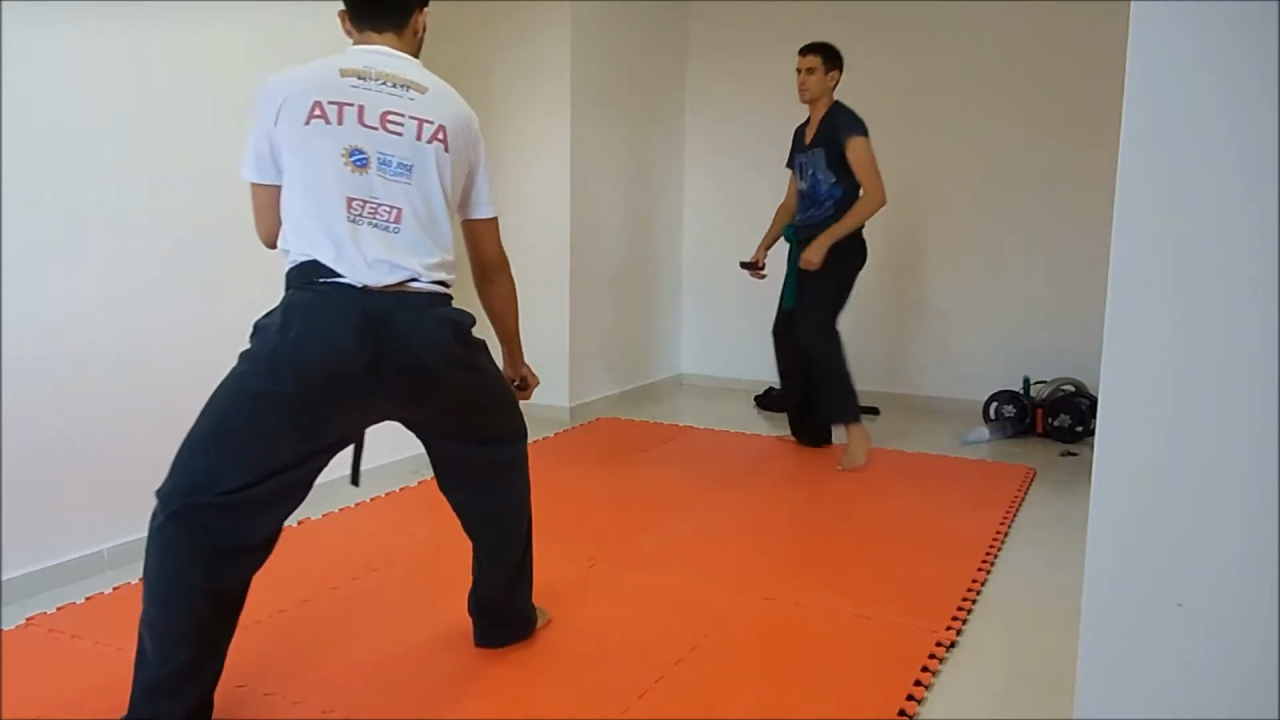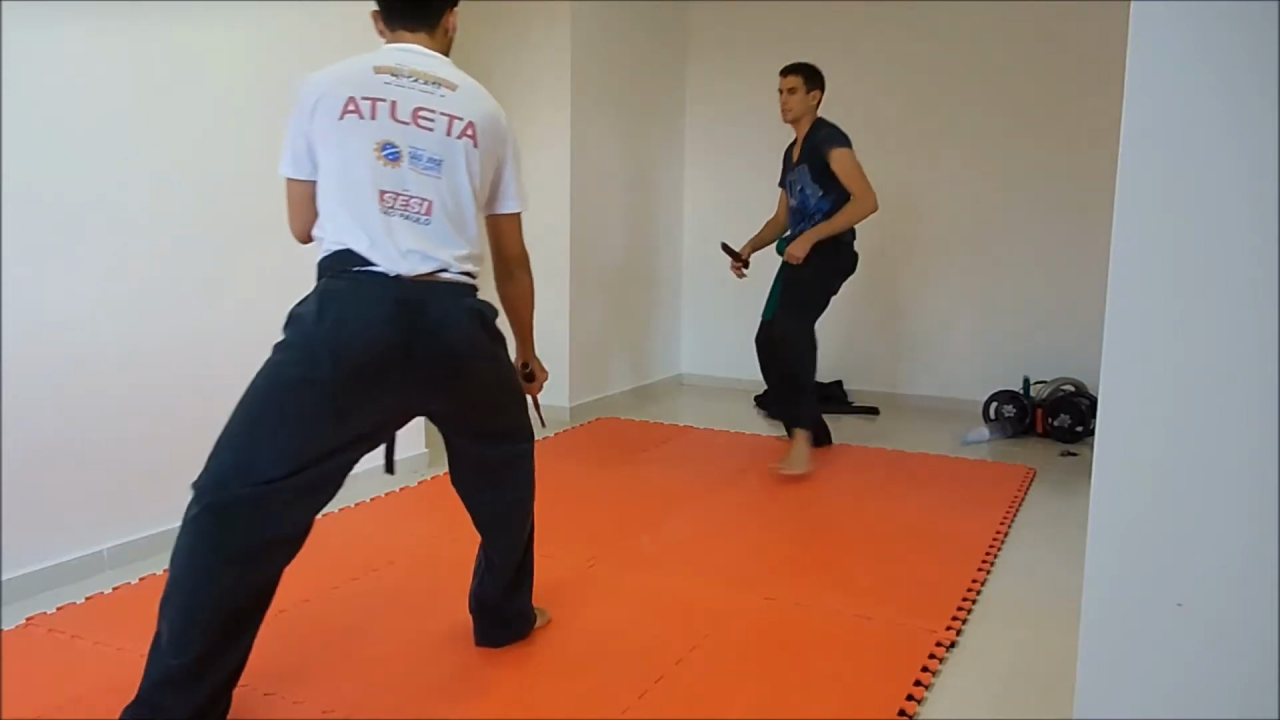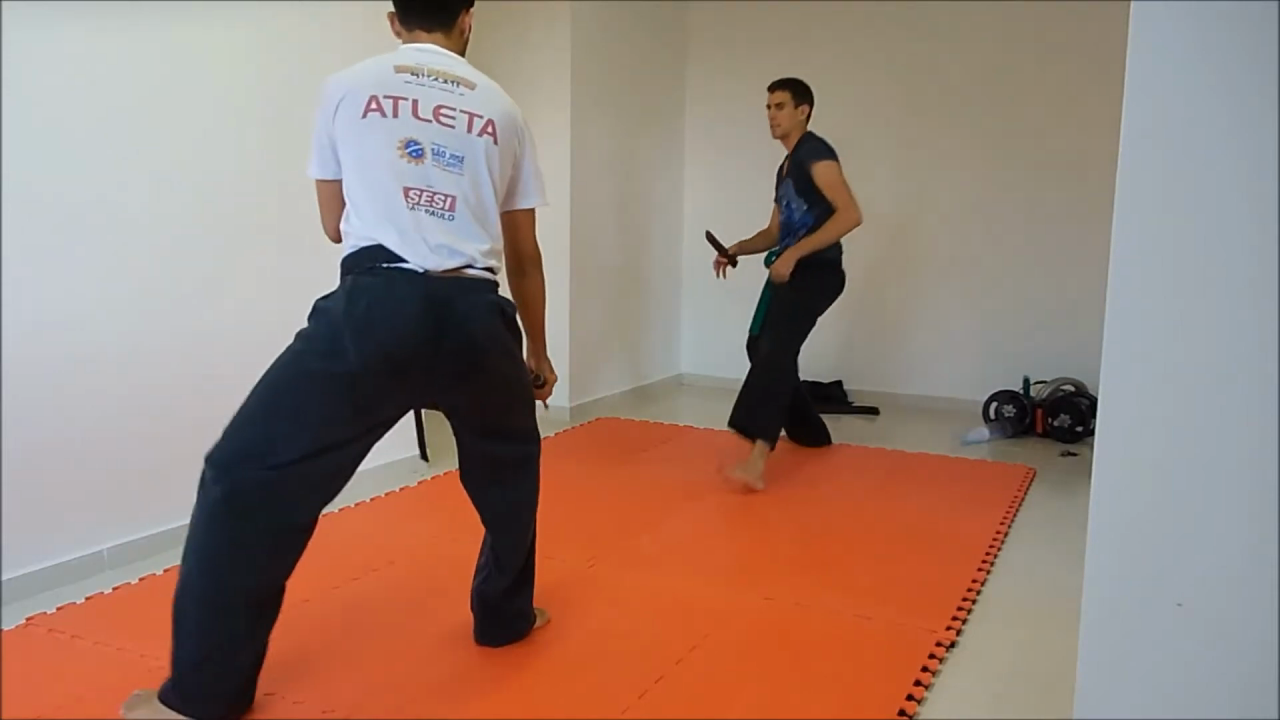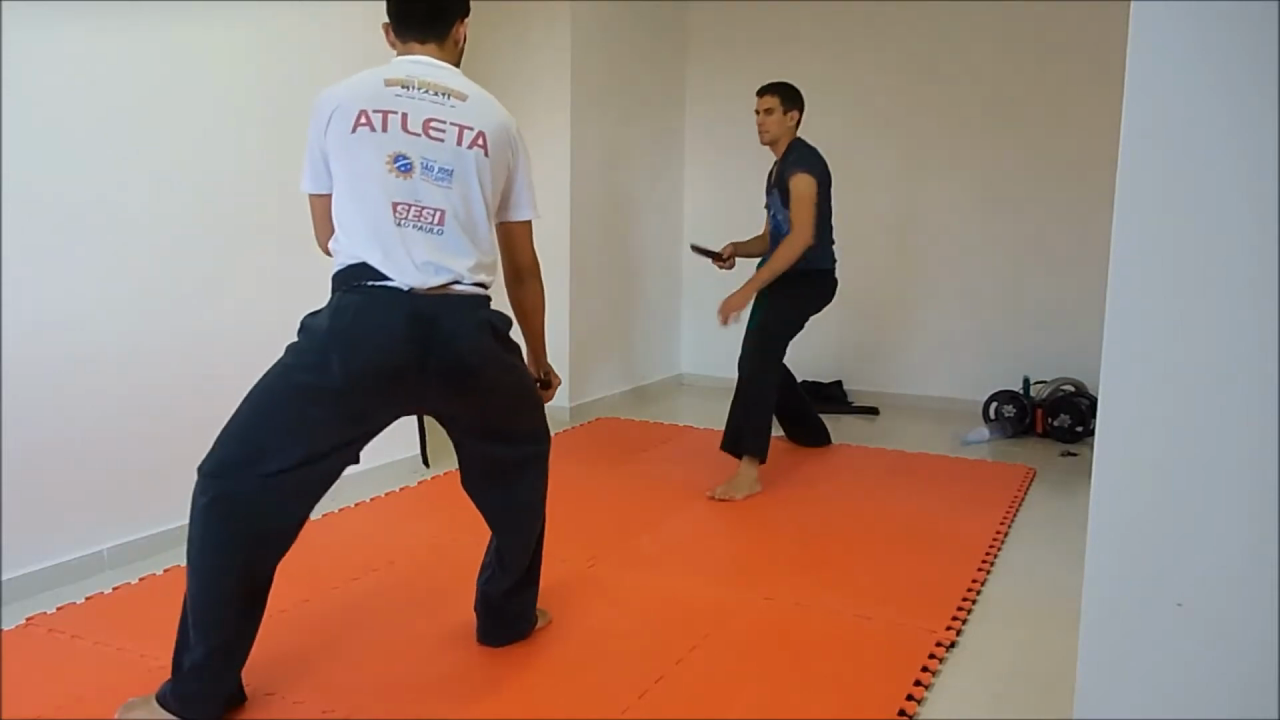
dt=0.2s
person 1, frame 1
left shoulder: (290, 89)
right shoulder: (453, 110)
left elbow: (270, 231)
right elbow: (490, 263)
right wrist: (514, 359)
left hip: (318, 325)
right hip: (423, 331)
left knee: (199, 507)
right knee: (495, 454)
right ankle: (504, 616)
person 1, frame 2
left shoulder: (326, 86)
right shoulder: (482, 108)
left elbow: (305, 226)
right elbow: (509, 257)
right wrist: (525, 353)
left hip: (350, 315)
right hip: (450, 320)
left knee: (240, 496)
right knee: (503, 457)
right ankle: (505, 615)
person 1, frame 3
left shoulder: (349, 87)
right shoulder: (500, 108)
right elbow: (524, 256)
right wrist: (537, 354)
left hip: (374, 309)
right hip: (470, 316)
left knee: (249, 477)
right knee: (509, 457)
right ankle: (505, 614)
person 1, frame 4
left shoulder: (340, 100)
right shoulder: (495, 119)
right elbow: (522, 267)
right wrist: (538, 361)
left hip: (363, 325)
right hip: (460, 331)
left knee: (238, 485)
right knee: (519, 454)
right ankle: (508, 614)
person 2, frame 1
left shoulder: (846, 125)
right shoulder: (801, 133)
left elbow: (875, 196)
left wrist: (826, 240)
right wrist: (764, 246)
left hip: (837, 246)
right hip: (807, 247)
left knee: (813, 330)
right knee: (788, 333)
left ankle: (853, 427)
right ankle: (810, 429)
person 2, frame 2
left shoulder: (829, 140)
right shoulder: (791, 152)
left elbow: (866, 201)
left wrist: (810, 237)
right wrist: (750, 247)
left hip: (829, 253)
right hip: (802, 255)
left knee: (790, 327)
right knee: (771, 338)
left ankle: (801, 436)
right ankle: (809, 431)
person 2, frame 3
left shoulder: (816, 153)
right shoulder: (786, 166)
left elbow: (850, 215)
left wrist: (793, 254)
right wrist: (740, 247)
left hip: (817, 269)
right hip: (796, 269)
left knee: (775, 342)
right knee: (762, 346)
left ankle: (759, 455)
right ankle: (809, 432)
person 2, frame 4
left shoulder: (803, 162)
right shoulder: (778, 169)
left elbow: (803, 237)
left wrist: (750, 287)
right wrist: (739, 249)
left hip: (809, 278)
right hip: (785, 278)
left knee: (758, 352)
right knee: (761, 356)
left ankle: (749, 470)
right ankle: (810, 432)
